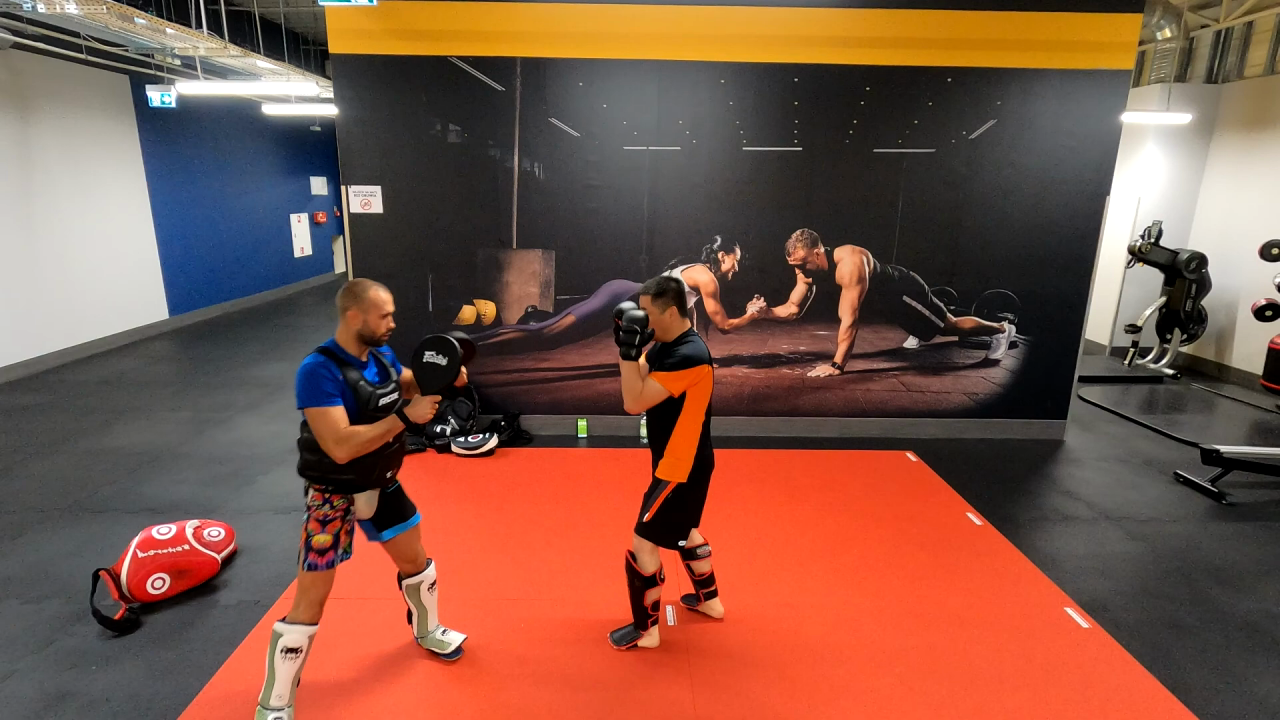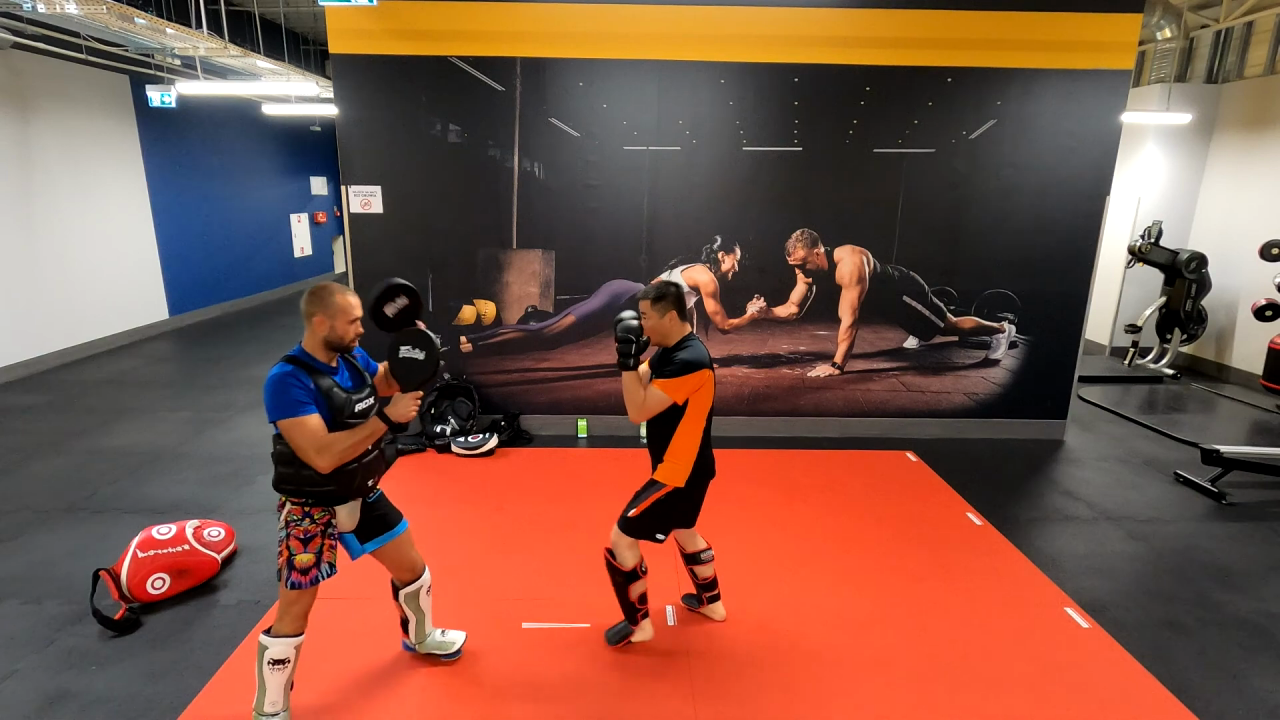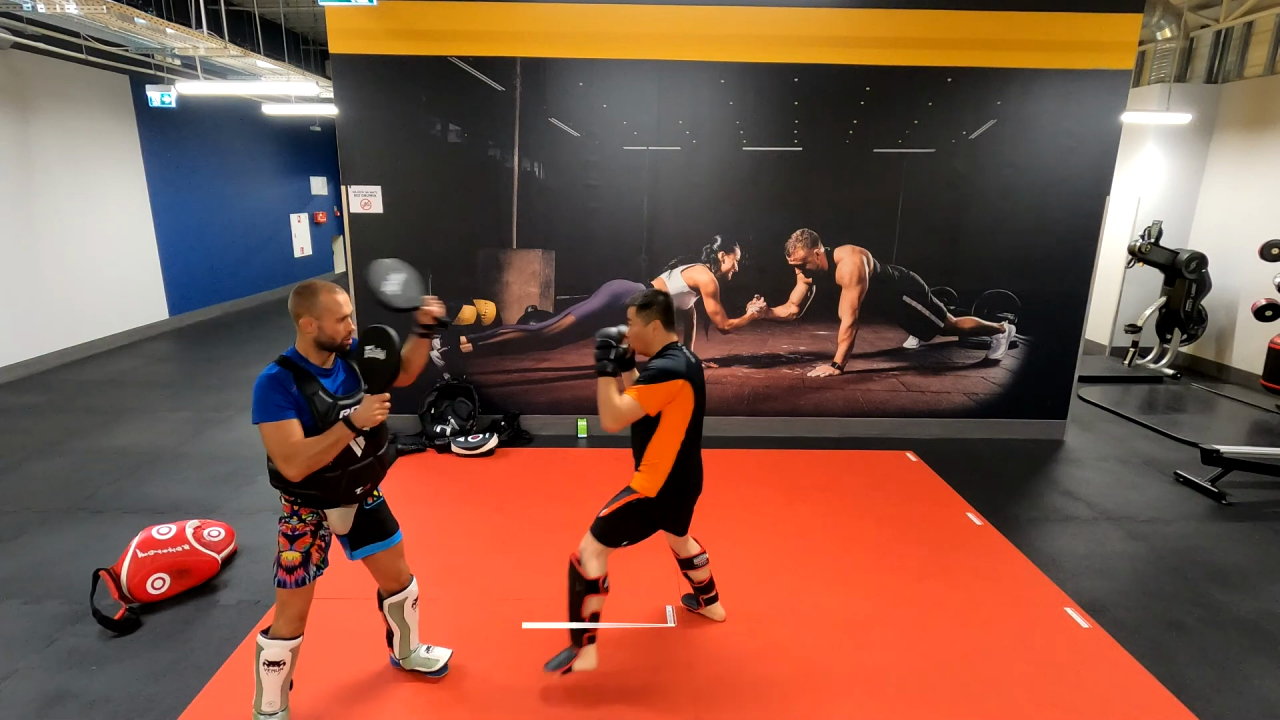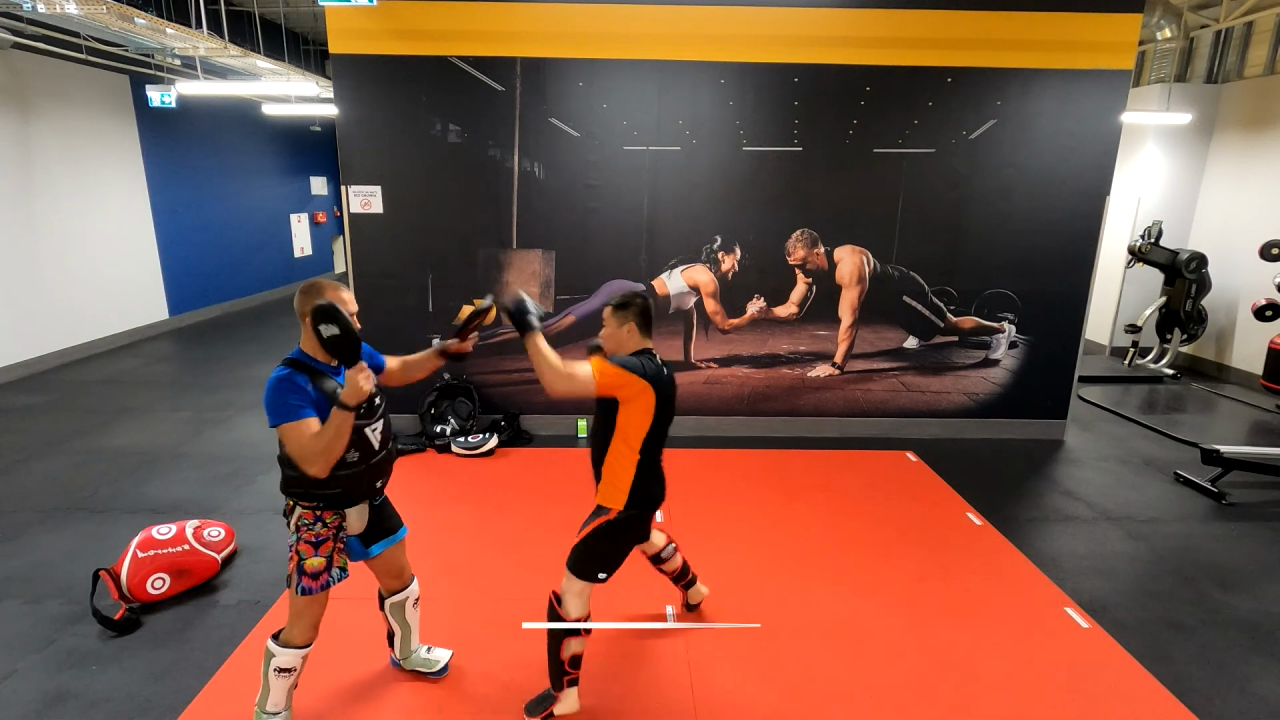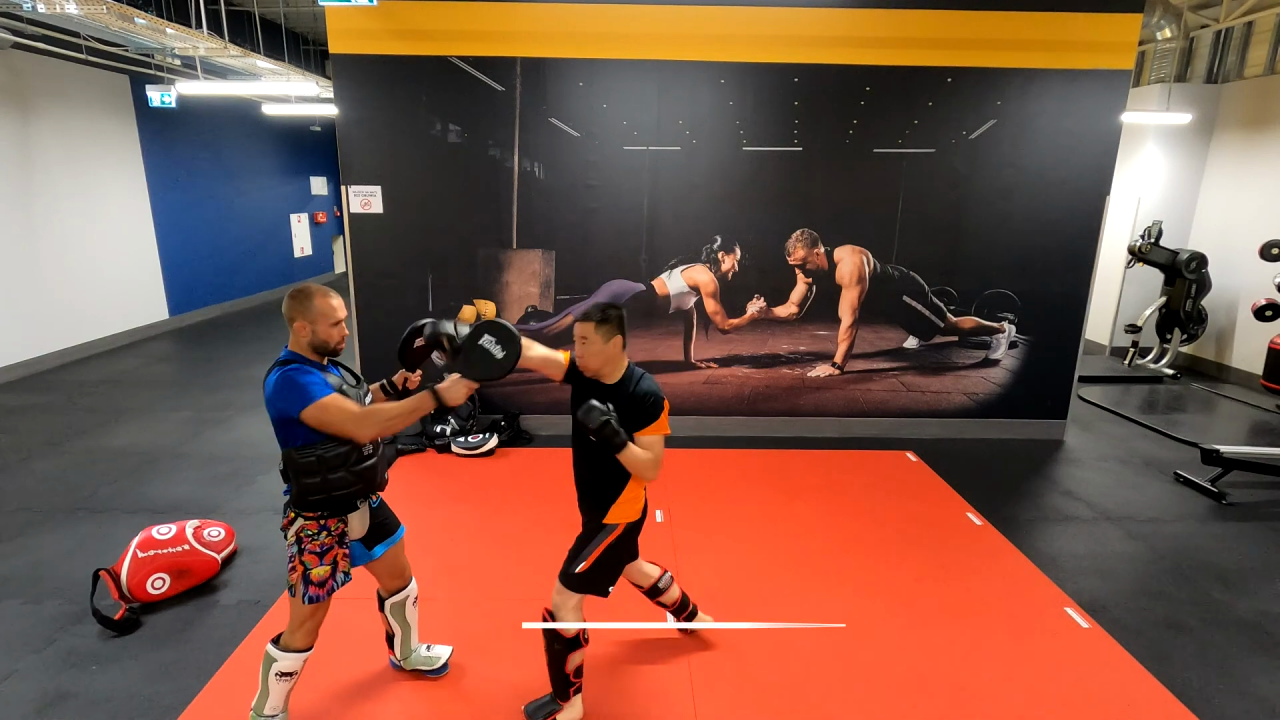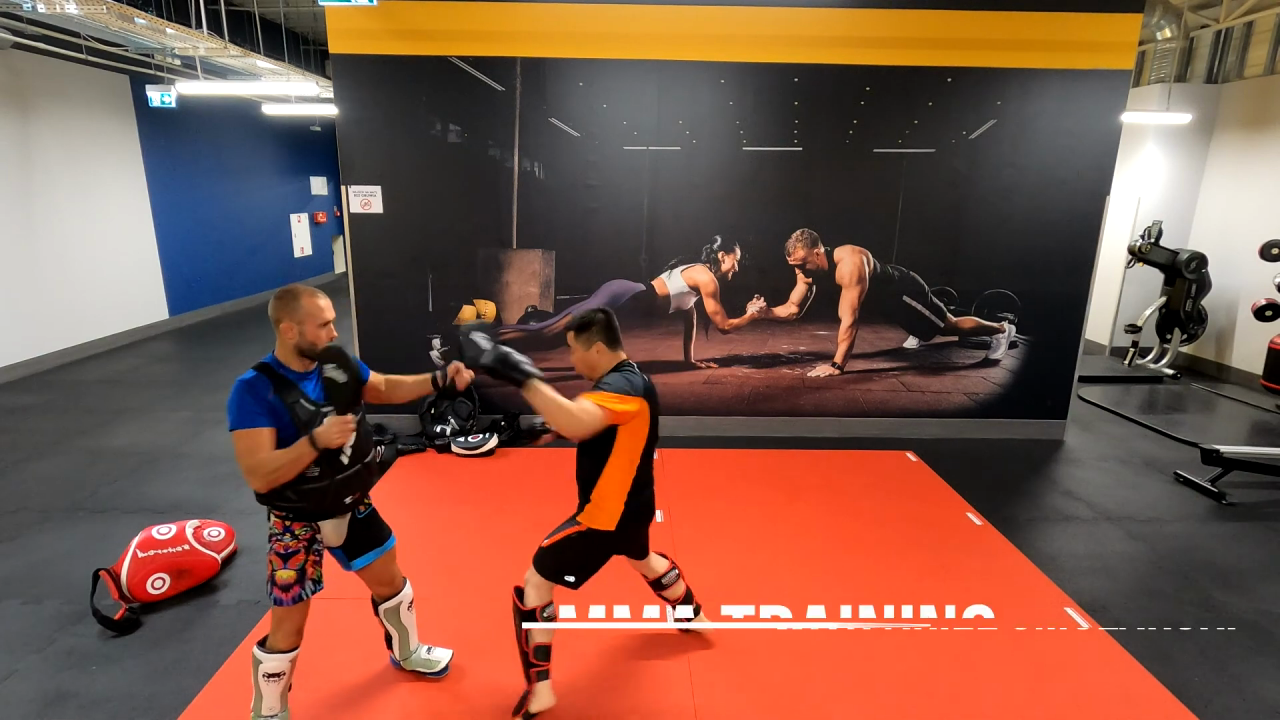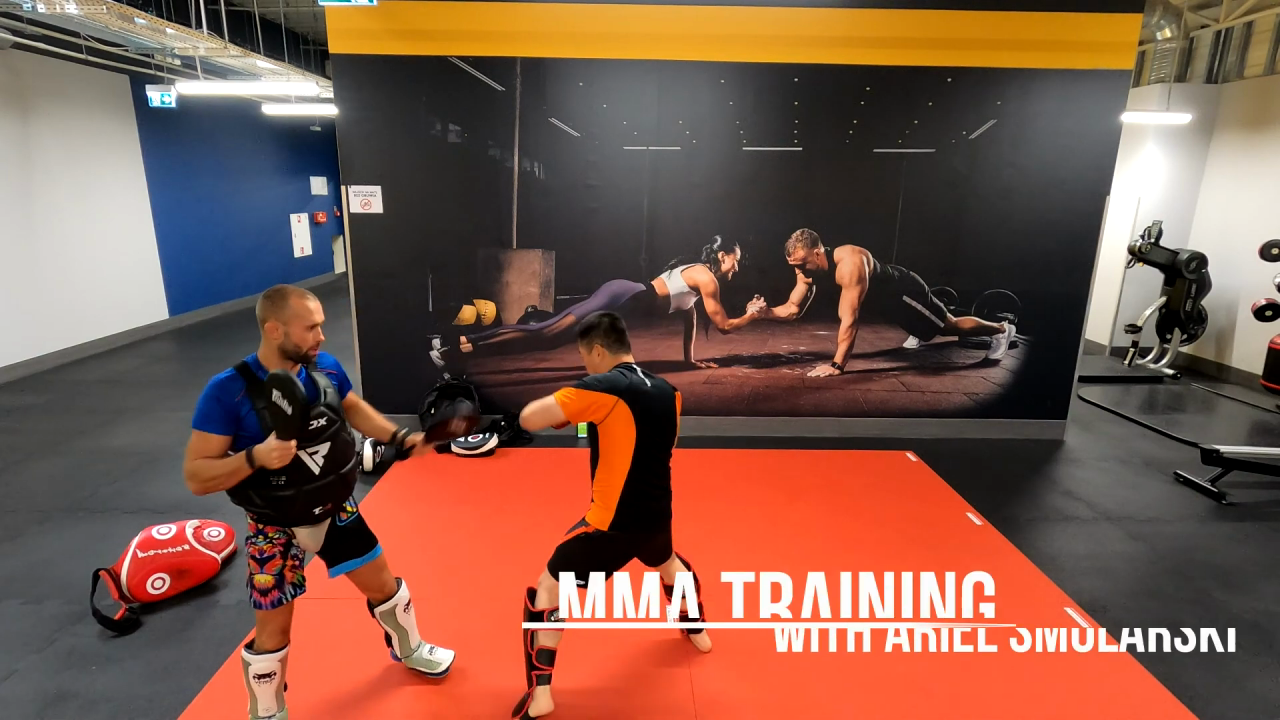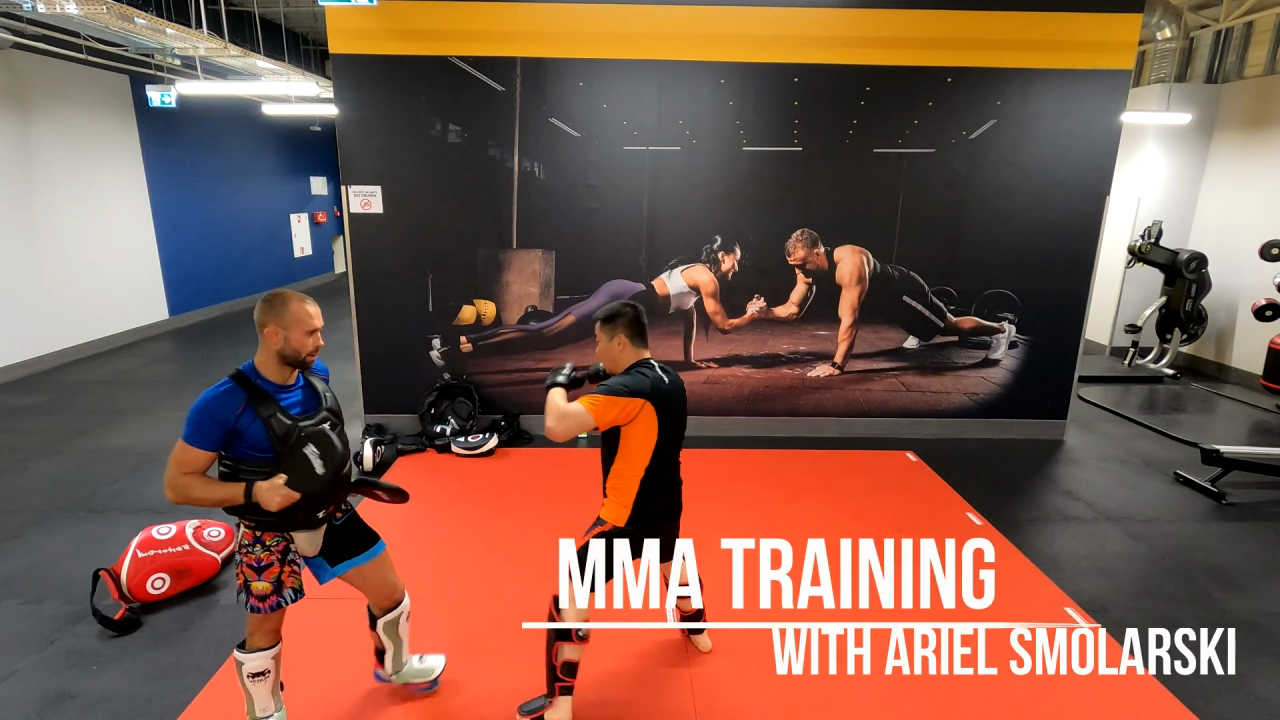
dt=0.2s
person 1, frame 1
left shoulder: (379, 353)
right shoulder: (318, 371)
left elbow: (409, 387)
right elbow: (341, 446)
right wrist: (406, 417)
left hip: (380, 485)
right hip: (332, 497)
left knee: (416, 560)
right knee: (310, 601)
left ankle: (427, 629)
person 1, frame 2
left shoulder: (352, 357)
right shoulder: (287, 381)
left elbow: (390, 383)
right elbow: (324, 457)
right wrist: (389, 416)
left hip: (362, 495)
right hip: (312, 511)
left knee: (410, 566)
right knee: (293, 615)
left ankle: (423, 635)
person 1, frame 3
left shoulder: (350, 353)
right shoulder: (275, 383)
left elbow: (405, 373)
right elbow: (295, 466)
left wrist: (425, 329)
right wrist: (355, 422)
left hip: (362, 496)
right hip: (307, 510)
left knee: (397, 579)
right knee: (291, 617)
left ankle: (408, 651)
person 1, frame 4
left shoulder: (352, 354)
right shoulder: (287, 384)
left elbow: (401, 369)
right elbow: (317, 463)
left wrist: (445, 349)
right wrist: (345, 407)
left hip: (367, 500)
right hip: (321, 515)
left knee: (399, 578)
right knee: (303, 625)
left ankle: (407, 652)
person 1, frame 5
left shoulder: (326, 363)
right shoulder: (289, 381)
left elbow: (360, 404)
right elbow: (362, 427)
left wrist: (396, 384)
right wrist: (438, 396)
left hip: (363, 503)
right hip: (319, 522)
left knee: (398, 578)
right knee: (303, 629)
left ankle: (406, 652)
person 1, frame 6
left shoulder: (337, 362)
right shoulder: (253, 391)
left elbow: (384, 389)
right elbow: (258, 476)
left wrist: (440, 379)
right wrist: (316, 440)
left hip: (353, 507)
right hip: (297, 524)
left knee: (389, 582)
right knee: (286, 632)
left ankle: (406, 652)
person 1, frame 7
left shoulder: (328, 368)
right shoulder: (227, 392)
left elbow: (356, 410)
right elbow: (196, 475)
left wrist: (399, 437)
right wrist: (255, 457)
left hip: (335, 513)
right hip: (274, 529)
left knee: (383, 584)
right knee: (272, 634)
left ankle: (409, 649)
person 1, frame 8
left shoulder: (315, 375)
right shoulder: (223, 403)
right elbow: (177, 485)
left wrist: (345, 472)
right wrist: (253, 491)
left hip: (330, 515)
right hip: (270, 534)
left knee: (389, 591)
right knee: (264, 633)
left ankle: (395, 665)
person 2, frame 1
left shoulder: (688, 355)
right shoulder: (666, 344)
left elbow: (633, 402)
right elbow: (637, 376)
left wrist: (629, 348)
right wrist: (628, 340)
left hip: (680, 469)
right hip: (686, 464)
left knee: (643, 546)
right knee: (684, 530)
left ankle: (646, 629)
right ankle: (708, 598)
person 2, frame 2
left shoulder: (689, 362)
right shoulder: (673, 351)
left elbow: (637, 412)
right elbow: (644, 384)
left wrist: (627, 356)
right wrist: (631, 353)
left hip: (678, 474)
right hip: (692, 467)
left knee: (621, 540)
right knee: (683, 530)
left ankle: (637, 622)
right ankle: (709, 598)
person 2, frame 3
left shoulder: (668, 372)
right shoulder: (680, 360)
left elbow: (614, 416)
right elbow: (641, 390)
left wrist: (608, 367)
right wrist: (622, 367)
left hip: (657, 485)
right hip: (684, 479)
left knee: (590, 551)
right knee: (678, 536)
left ankle: (582, 650)
right ankle: (709, 602)
person 2, frame 4
left shoulder: (636, 373)
right shoulder: (658, 369)
left elbow: (559, 383)
left wrist: (530, 326)
left hip: (622, 500)
right hip: (647, 490)
left knee: (571, 589)
right knee: (645, 540)
right ankle: (691, 590)
person 2, frame 5
left shoulder: (646, 395)
right shoulder: (583, 369)
left elbow: (650, 469)
right elbow: (534, 354)
left wrist: (612, 437)
left hip: (618, 514)
right hip: (602, 510)
left knee: (563, 601)
right knee: (632, 569)
right ankle: (691, 616)
person 2, frame 6
left shoulder: (628, 388)
right shoulder: (619, 381)
left elbow: (577, 423)
right elbow: (586, 431)
left wrist: (524, 374)
right wrist: (549, 430)
left hip: (606, 518)
right hip: (633, 509)
left knee: (532, 585)
right knee: (644, 557)
right ankle: (692, 614)
person 2, frame 7
left shoulder: (604, 388)
right shoulder: (667, 390)
left elbow: (530, 418)
left wrist: (555, 401)
left hip: (613, 521)
right hip: (657, 514)
left knee: (546, 589)
right knee: (669, 565)
right ankle: (696, 630)
person 2, frame 8
left shoulder: (627, 387)
right shoulder: (669, 379)
left elbow: (556, 428)
left wrist: (558, 384)
left hip: (626, 516)
right hip: (666, 507)
left knee: (571, 597)
right knee: (670, 562)
right ankle: (697, 631)
person 3, frame 1
left shoulder: (697, 272)
right shoulder: (707, 278)
left elbow: (688, 313)
right elbow: (724, 324)
right wrist: (752, 314)
left hip: (622, 296)
right hip: (622, 300)
left knee: (546, 332)
right knee: (547, 335)
person 3, frame 2
left shoulder: (696, 273)
right shoulder: (707, 277)
left elbow: (685, 313)
right elbow: (723, 325)
right wrist: (753, 313)
left hip: (621, 296)
right hip: (621, 300)
left knee: (546, 334)
right knee: (546, 336)
left ankle: (466, 341)
right ankle: (460, 348)
person 3, frame 3
left shoulder: (694, 271)
right shoulder: (707, 278)
left elbow: (689, 318)
right elbow: (724, 325)
right wrist: (751, 315)
left hip: (616, 305)
right hip: (614, 305)
left knee: (544, 333)
right knee: (545, 336)
left ankle: (464, 344)
right ankle: (465, 347)
person 3, frame 4
left shoulder: (695, 272)
right shoulder: (707, 278)
left elbow: (689, 316)
right elbow: (724, 324)
left wrist: (690, 359)
right wrist: (751, 315)
left hip: (623, 295)
right hip: (621, 299)
left knee: (547, 332)
right knee: (545, 333)
person 3, frame 5
left shoulder: (699, 271)
right shoulder: (706, 277)
left elbow: (691, 315)
right elbow: (723, 324)
left wrist: (690, 359)
right wrist: (752, 313)
left hip: (626, 295)
right hip: (625, 299)
left knee: (556, 332)
right knee: (549, 334)
person 3, frame 6
left shoulder: (696, 271)
right shoulder: (707, 278)
left elbow: (689, 315)
right elbow: (723, 325)
left wrist: (690, 358)
right wrist: (752, 313)
left hip: (623, 295)
right hip: (623, 300)
left knee: (552, 331)
right knee: (549, 333)
person 3, frame 7
left shoulder: (695, 272)
right shoulder: (707, 278)
left elbow: (689, 316)
right elbow: (724, 325)
left wrist: (690, 358)
right wrist: (751, 315)
left hip: (621, 297)
right hip: (621, 300)
left knee: (544, 334)
right knee: (544, 336)
left ankle: (461, 342)
right ankle: (457, 348)
person 3, frame 8
left shoulder: (695, 272)
right shoulder: (707, 278)
left elbow: (690, 315)
right elbow: (724, 325)
left wrist: (691, 358)
right wrist: (752, 314)
left hip: (621, 297)
right hip: (622, 300)
left knee: (545, 334)
right knee: (545, 336)
left ankle: (460, 342)
right ankle: (457, 348)
person 4, frame 1
left shoulder: (850, 264)
right shoulder: (809, 268)
left elbow: (850, 319)
right elbow: (793, 309)
left wrist: (837, 365)
right wrist: (765, 312)
left hip: (904, 290)
right hip: (886, 293)
left knee: (949, 326)
left ankle: (1000, 330)
right ankle: (919, 334)
person 4, frame 2
left shoulder: (849, 264)
right shoulder: (808, 268)
left elbow: (850, 319)
right elbow: (793, 308)
left wrist: (837, 365)
right wrist: (765, 312)
left hip: (904, 289)
right hip: (885, 293)
left knee: (949, 326)
left ankle: (1001, 330)
right ankle: (919, 333)
person 4, frame 3
left shoulder: (849, 264)
right shoulder: (809, 266)
left elbow: (849, 319)
right elbow: (793, 309)
left wrist: (837, 365)
right wrist: (765, 312)
left hip: (903, 289)
right hip: (885, 293)
left knee: (948, 327)
left ankle: (1001, 330)
right ankle: (918, 336)
person 4, frame 4
left shoulder: (849, 264)
right shoulder: (808, 268)
left elbow: (849, 319)
right elbow: (793, 309)
left wrist: (837, 365)
right wrist: (765, 312)
left hip: (904, 290)
right hip: (886, 293)
left knee: (949, 326)
left ankle: (1001, 330)
right ankle: (919, 334)
person 4, frame 5
left shoulder: (849, 264)
right shoulder: (808, 269)
left elbow: (849, 318)
right elbow: (793, 308)
left wrist: (837, 365)
right wrist: (765, 312)
left hip: (904, 290)
right hip: (886, 293)
left knee: (950, 326)
left ankle: (1001, 330)
right ankle: (920, 333)
person 4, frame 6
left shoulder: (849, 264)
right shoulder: (808, 267)
left elbow: (849, 319)
right elbow: (793, 309)
left wrist: (837, 365)
right wrist: (765, 312)
left hip: (904, 290)
right hip: (884, 293)
left knee: (949, 326)
left ankle: (1001, 330)
right ankle: (918, 334)
person 4, frame 7
left shoulder: (849, 264)
right shoulder: (809, 267)
left elbow: (849, 319)
right elbow: (793, 309)
left wrist: (837, 365)
right wrist: (765, 312)
left hip: (904, 290)
right hip: (886, 293)
left knee: (949, 326)
left ankle: (1001, 330)
right ankle: (918, 335)
person 4, frame 8
left shoulder: (849, 264)
right shoulder: (808, 268)
left elbow: (849, 319)
right elbow: (793, 309)
left wrist: (837, 365)
right wrist: (764, 312)
left hip: (903, 290)
right hip: (886, 293)
left knee: (949, 326)
left ankle: (1001, 330)
right ankle: (919, 333)
